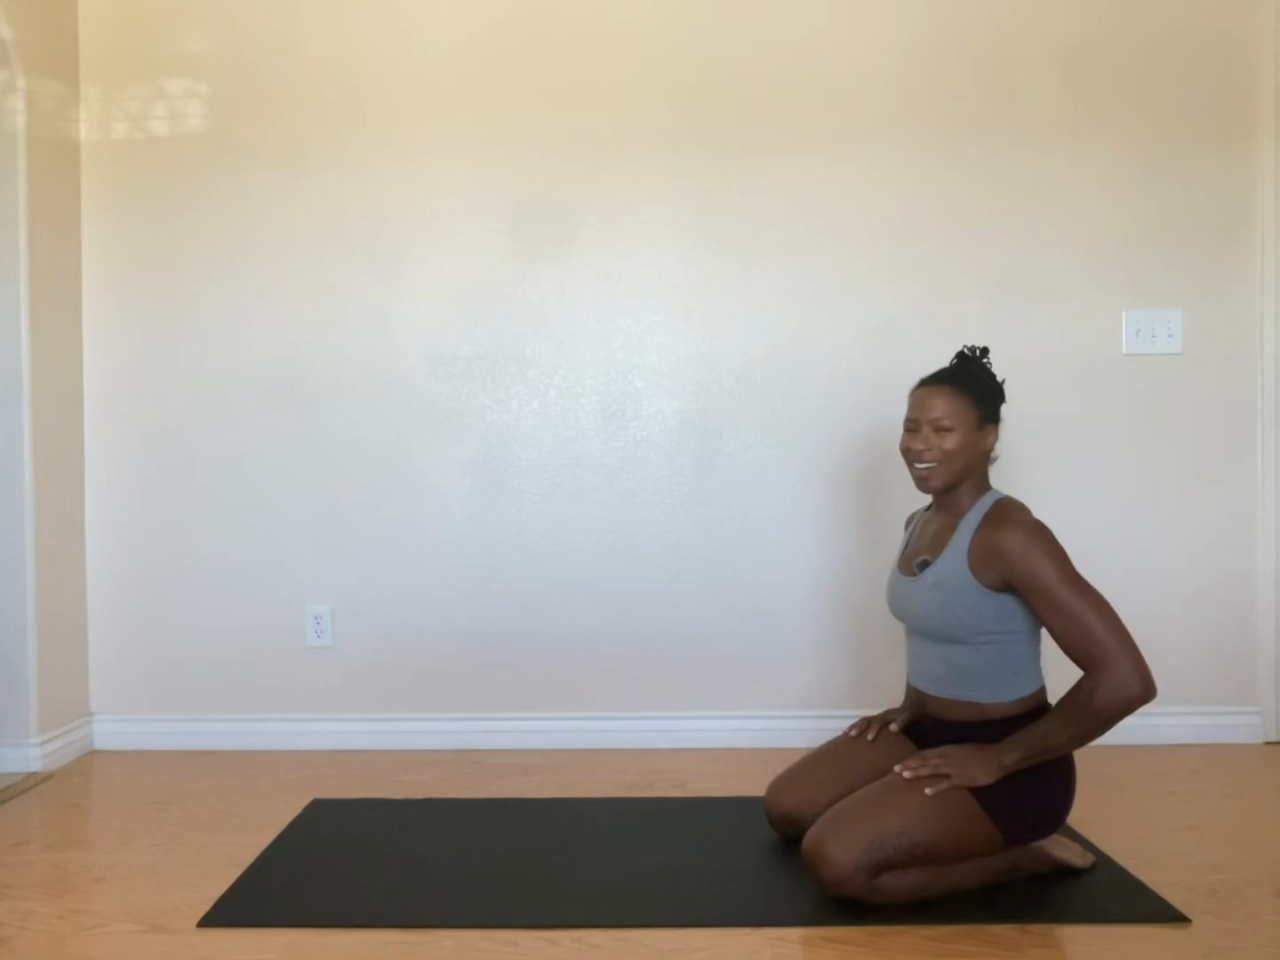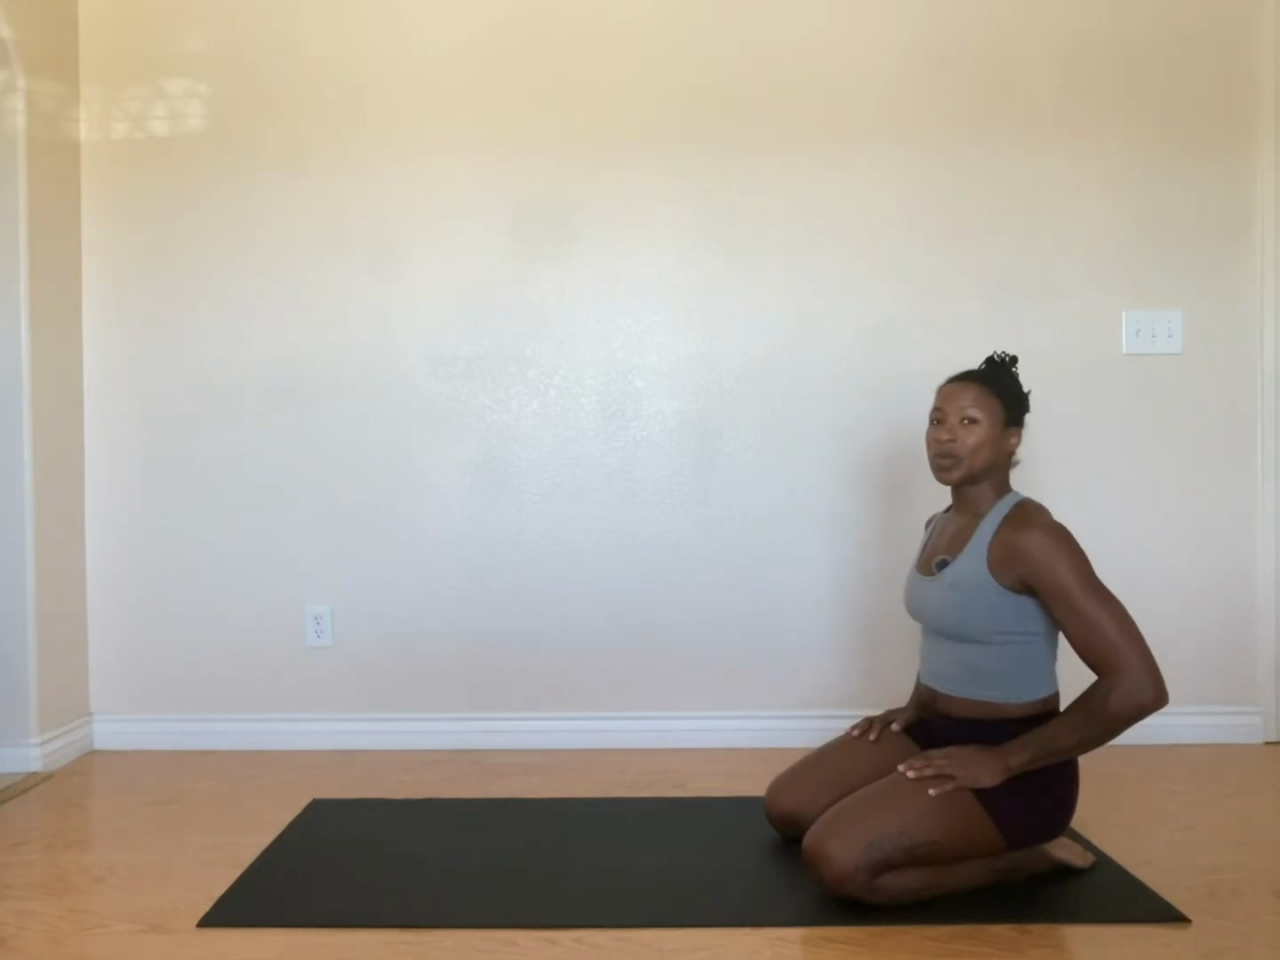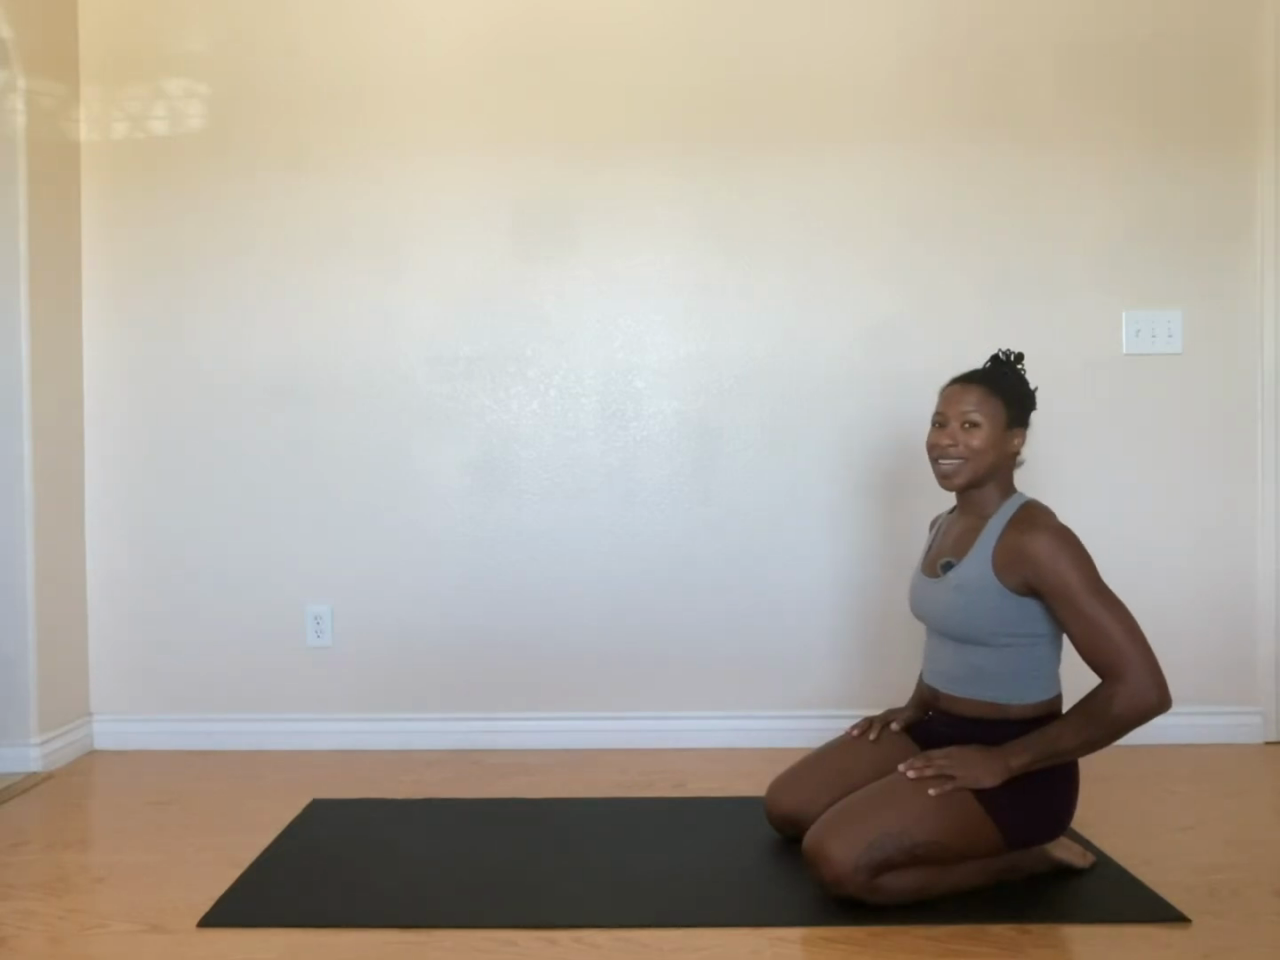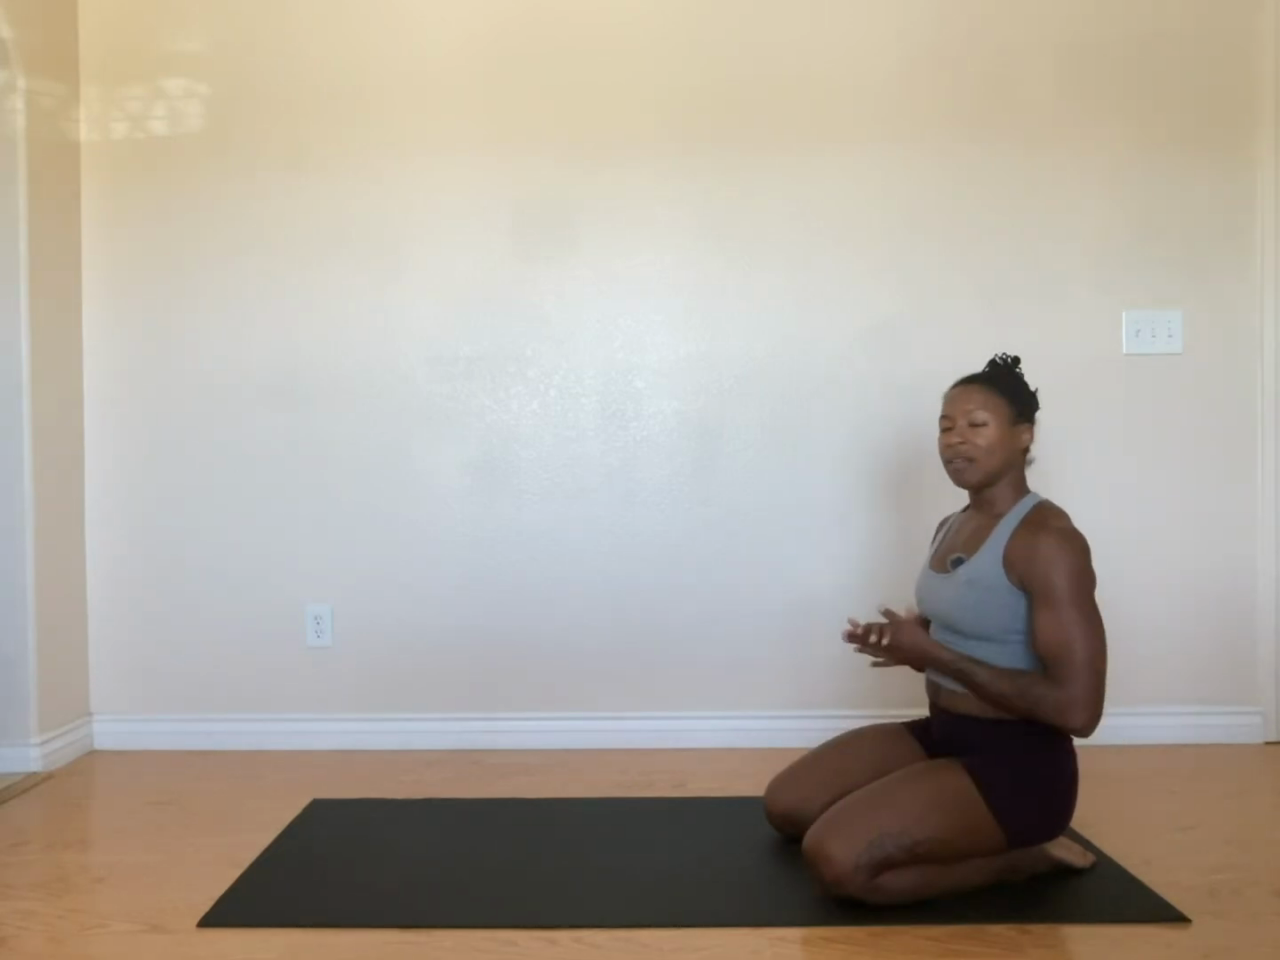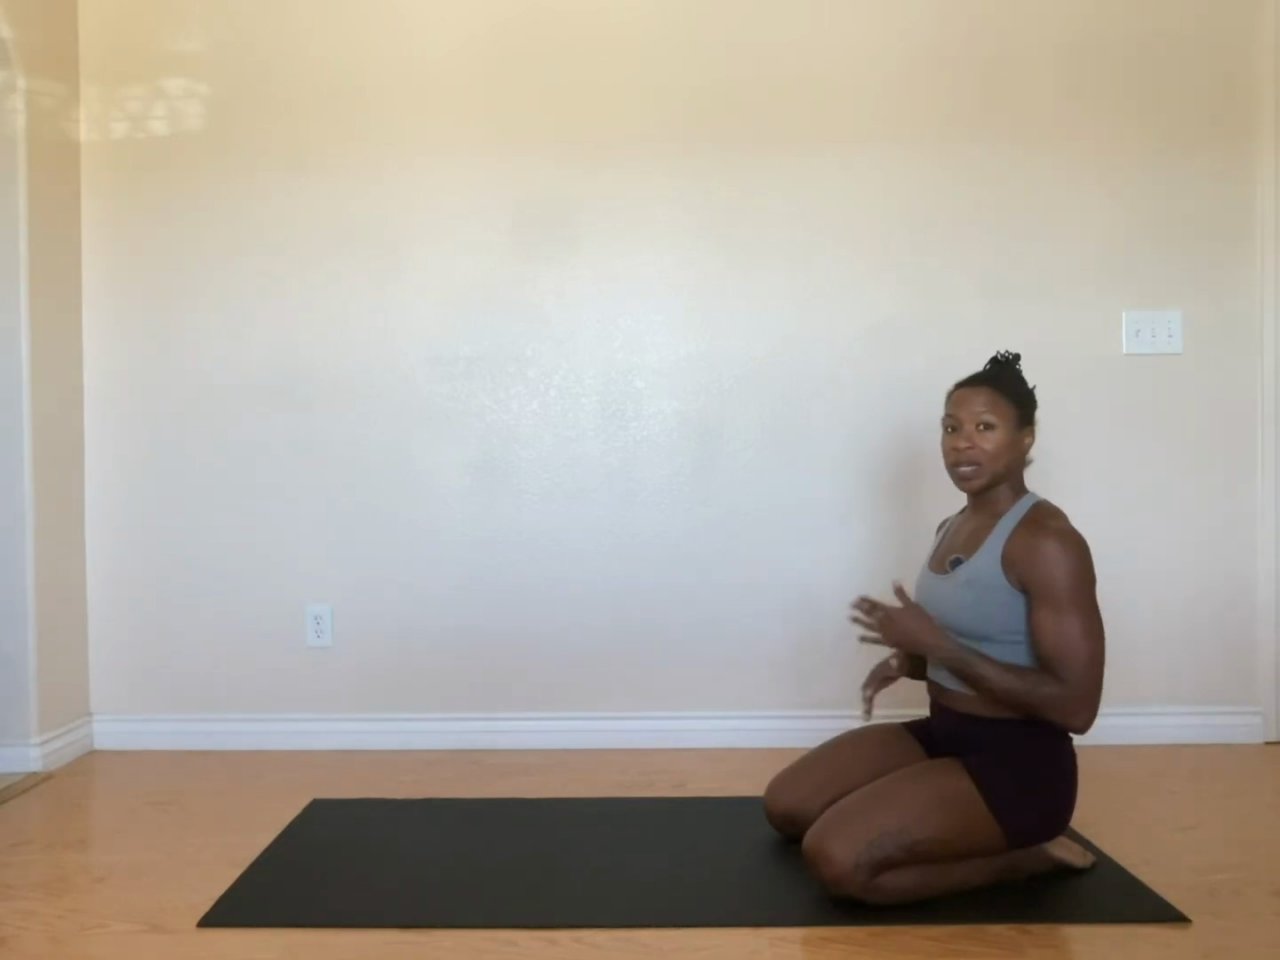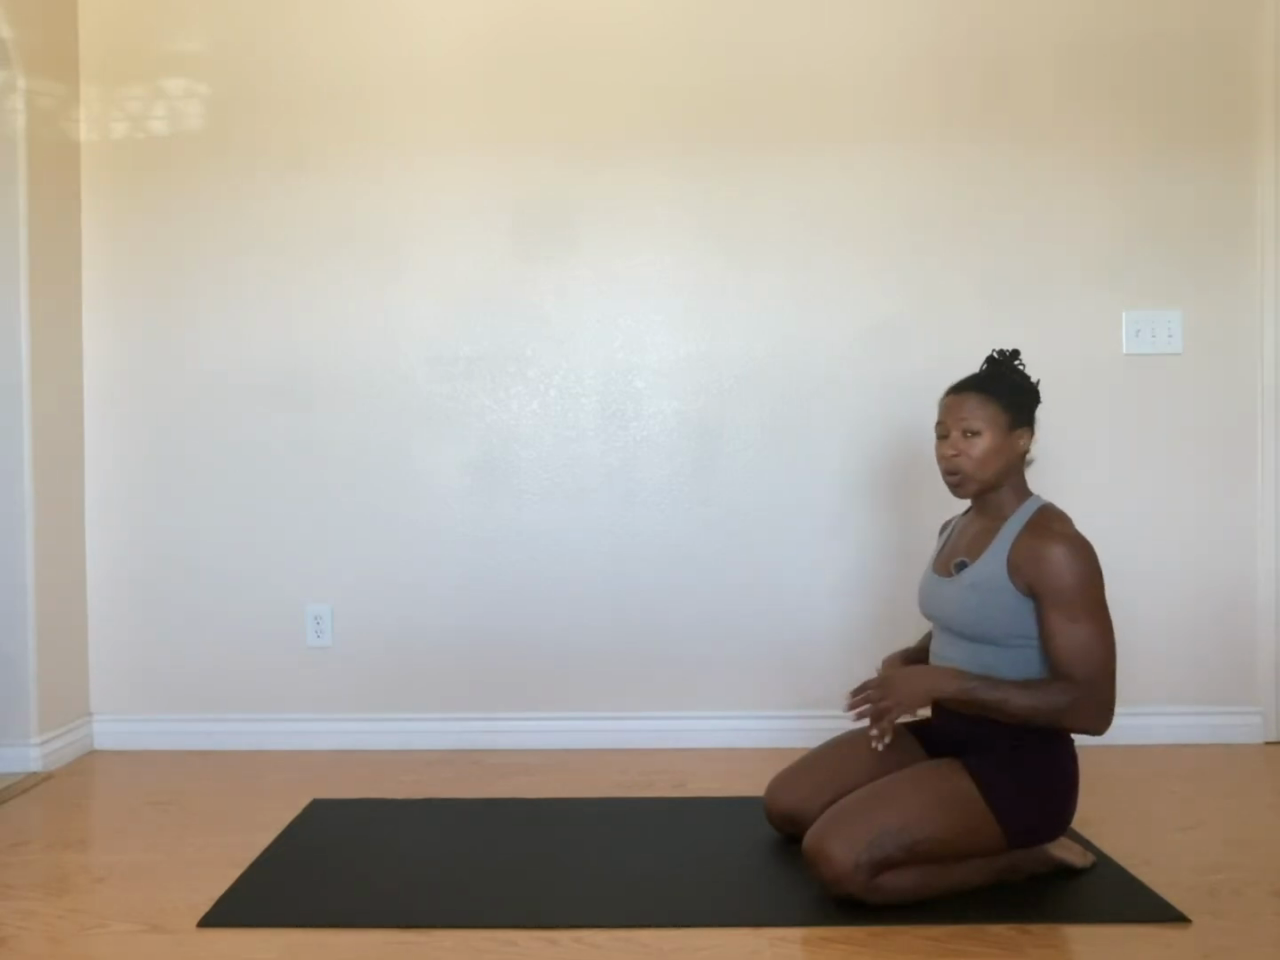
dt=0.7s
person 1, frame 1
left shoulder: (1009, 534)
right shoulder: (921, 524)
left elbow: (1125, 679)
left wrist: (999, 761)
right wrist: (910, 708)
left hip: (1007, 764)
right hip: (934, 732)
left knee: (837, 860)
right knee: (786, 808)
left ankle: (1030, 855)
right ankle: (962, 831)
person 1, frame 2
left shoulder: (1029, 535)
right shoulder: (941, 527)
left elbow: (1138, 685)
left wrist: (1005, 762)
right wrist: (915, 707)
left hip: (1013, 765)
right hip: (940, 731)
left knee: (837, 860)
right knee: (785, 807)
left ankle: (1029, 856)
right ankle: (975, 833)
person 1, frame 3
left shoulder: (1035, 539)
right shoulder: (944, 526)
left elbow: (1141, 689)
left wrist: (1004, 762)
right wrist: (915, 707)
left hip: (1014, 768)
right hip: (943, 732)
left knee: (838, 859)
right knee: (786, 807)
left ankle: (1029, 857)
right ankle: (973, 835)
person 1, frame 4
left shoulder: (1047, 539)
right shoulder: (953, 528)
left elbow: (1077, 707)
left wrist: (933, 653)
right wrist: (895, 639)
left hip: (1017, 764)
right hip: (941, 733)
left knee: (839, 859)
right knee: (786, 805)
left ankle: (1029, 856)
right ankle: (982, 836)
person 1, frame 5
left shoulder: (1047, 541)
right shoulder: (954, 527)
left elbow: (1076, 705)
left wrist: (933, 644)
right wrist: (904, 658)
left hip: (1018, 763)
right hip: (943, 733)
left knee: (838, 858)
right knee: (786, 804)
left ankle: (1028, 856)
right ankle: (977, 837)
person 1, frame 6
left shoulder: (1052, 546)
right shoulder: (957, 529)
left elbow: (1092, 707)
left wrist: (943, 684)
right wrist: (902, 667)
left hip: (1020, 767)
right hip: (945, 736)
left knee: (838, 858)
right knee: (786, 805)
left ankle: (1030, 857)
right ankle: (975, 834)
